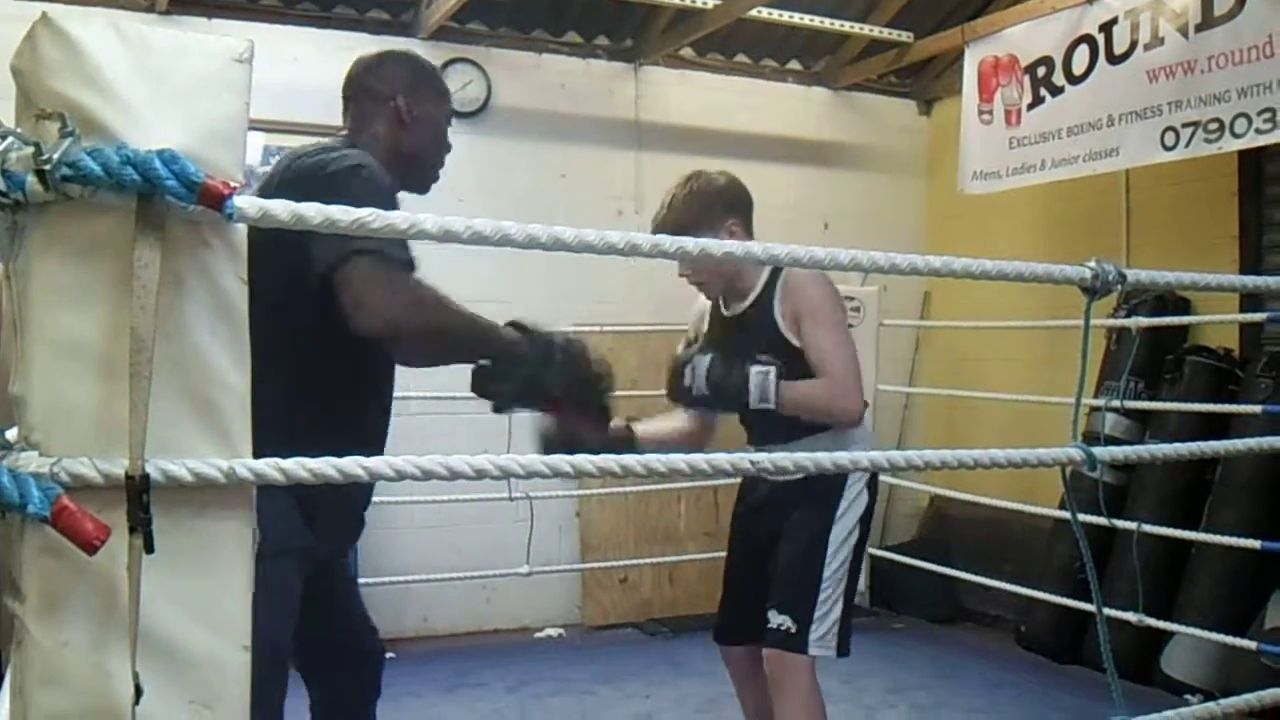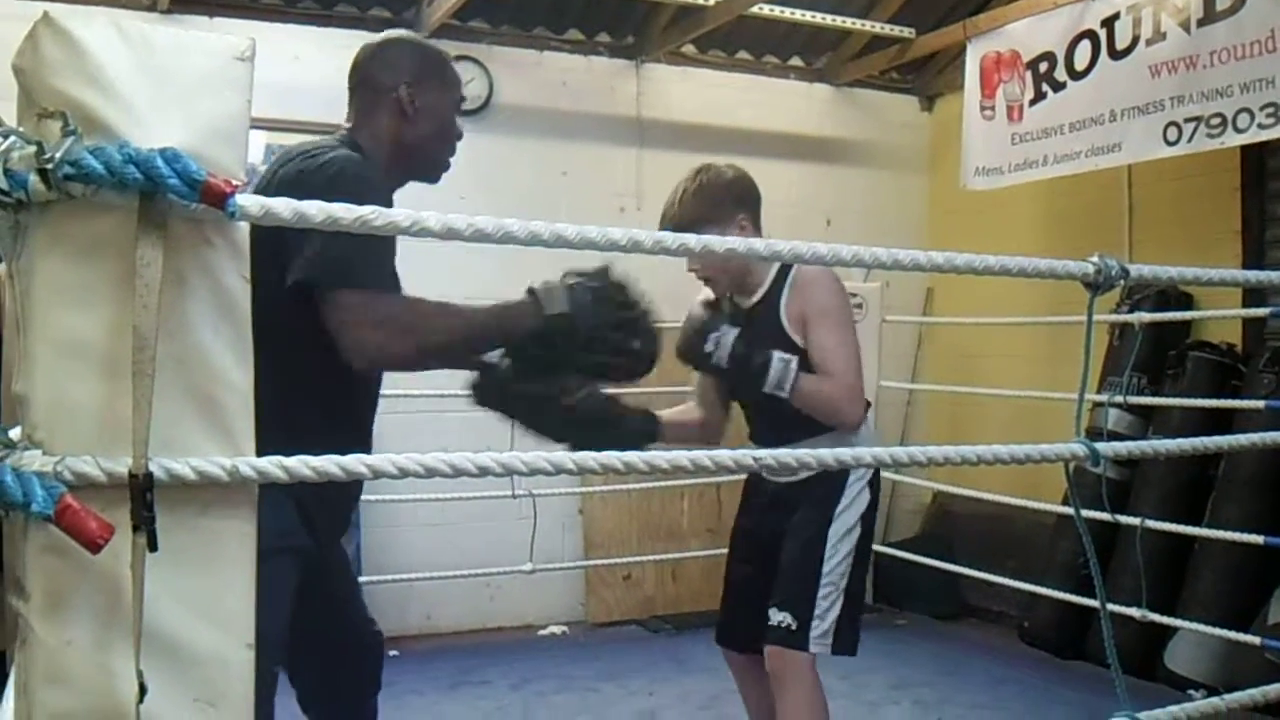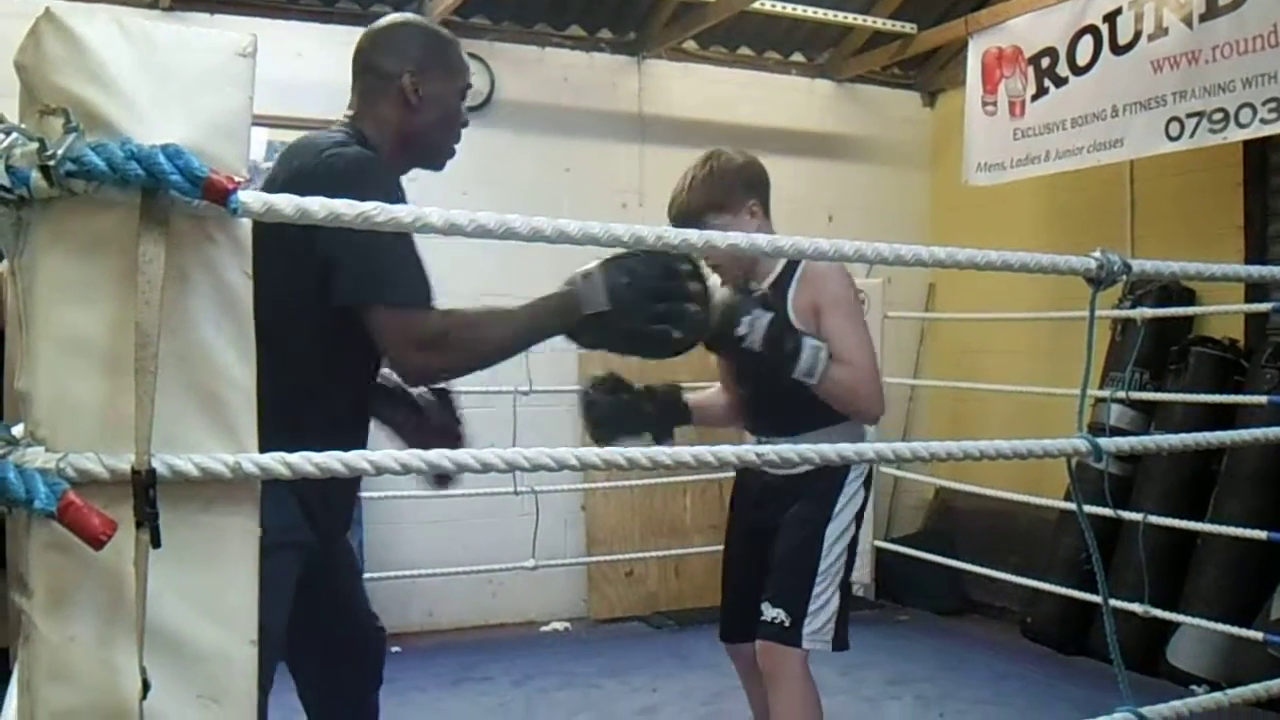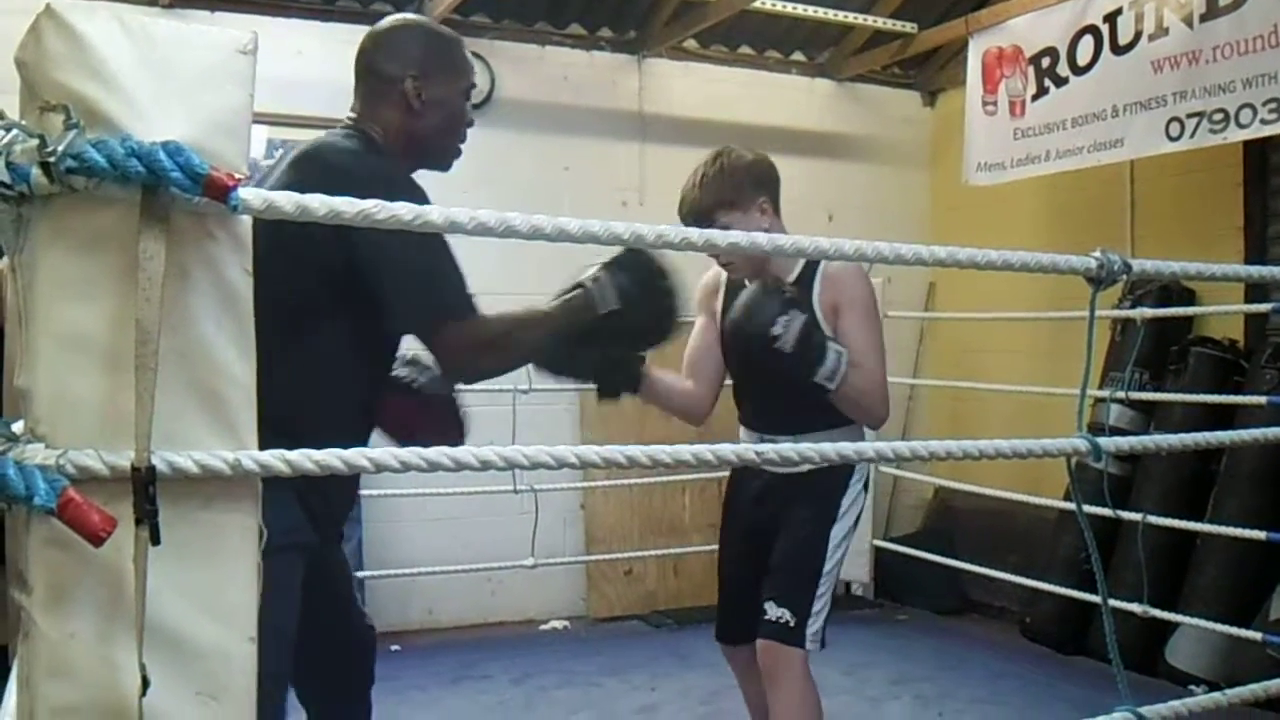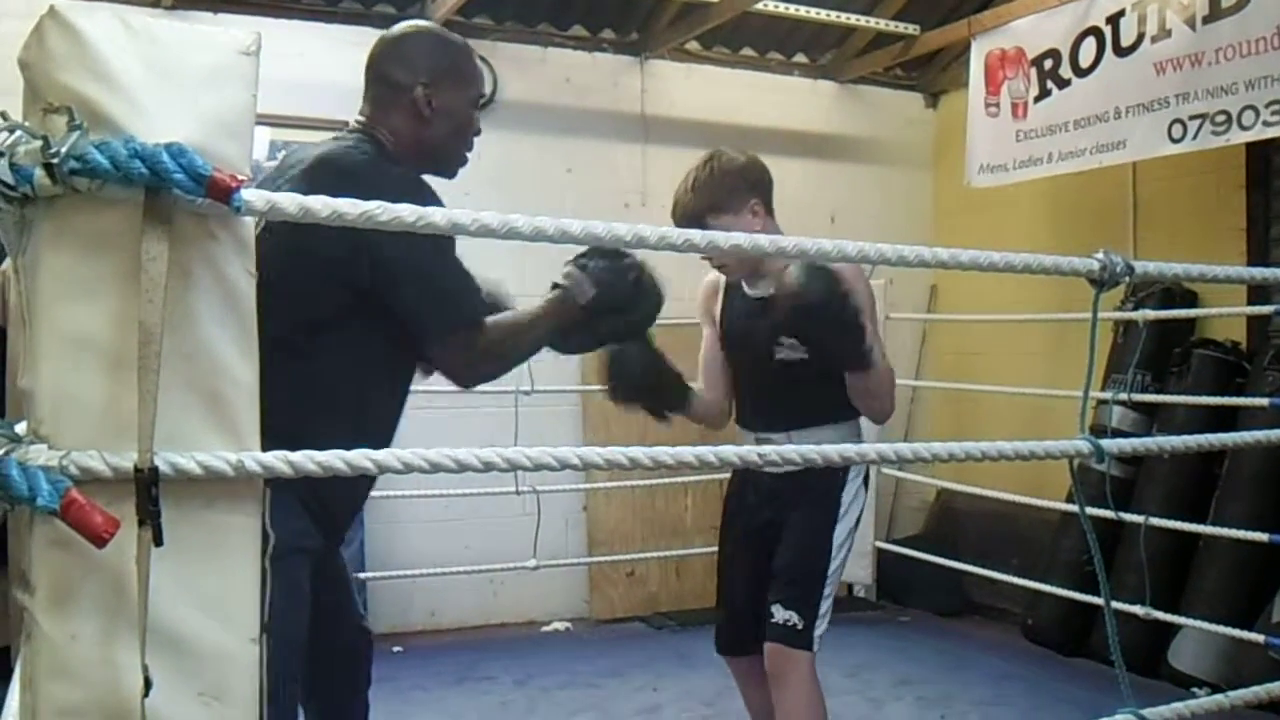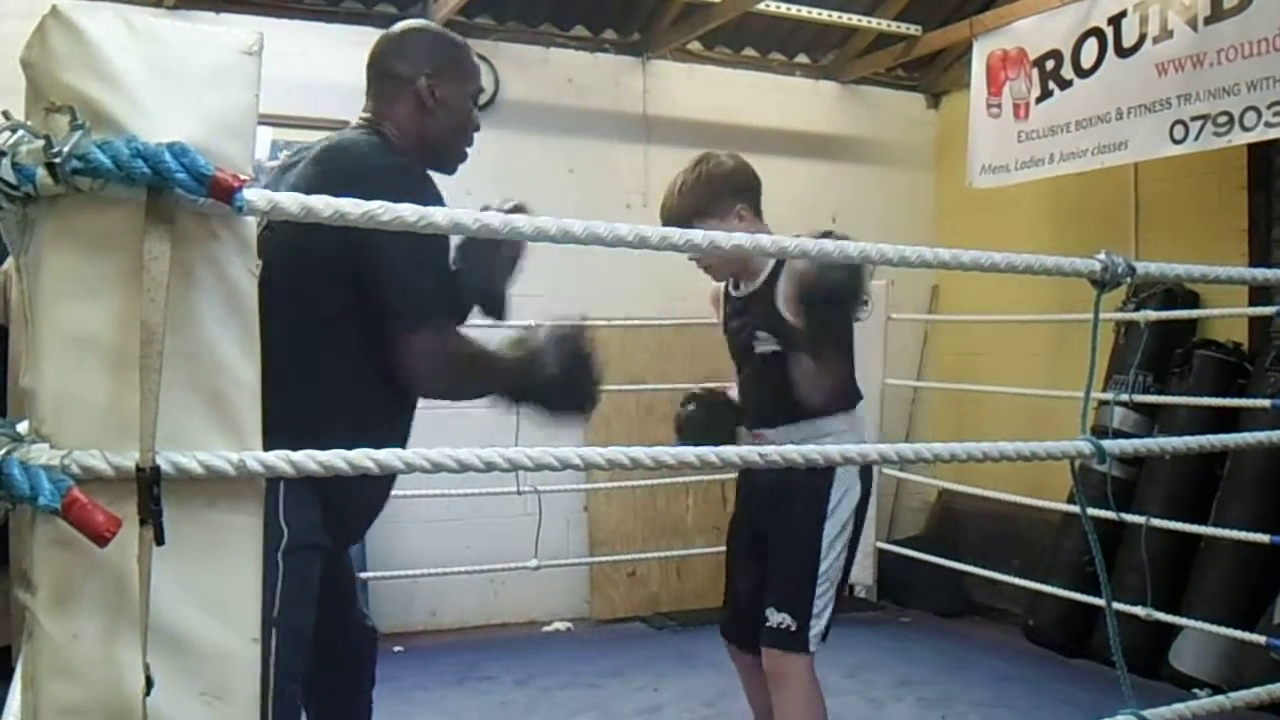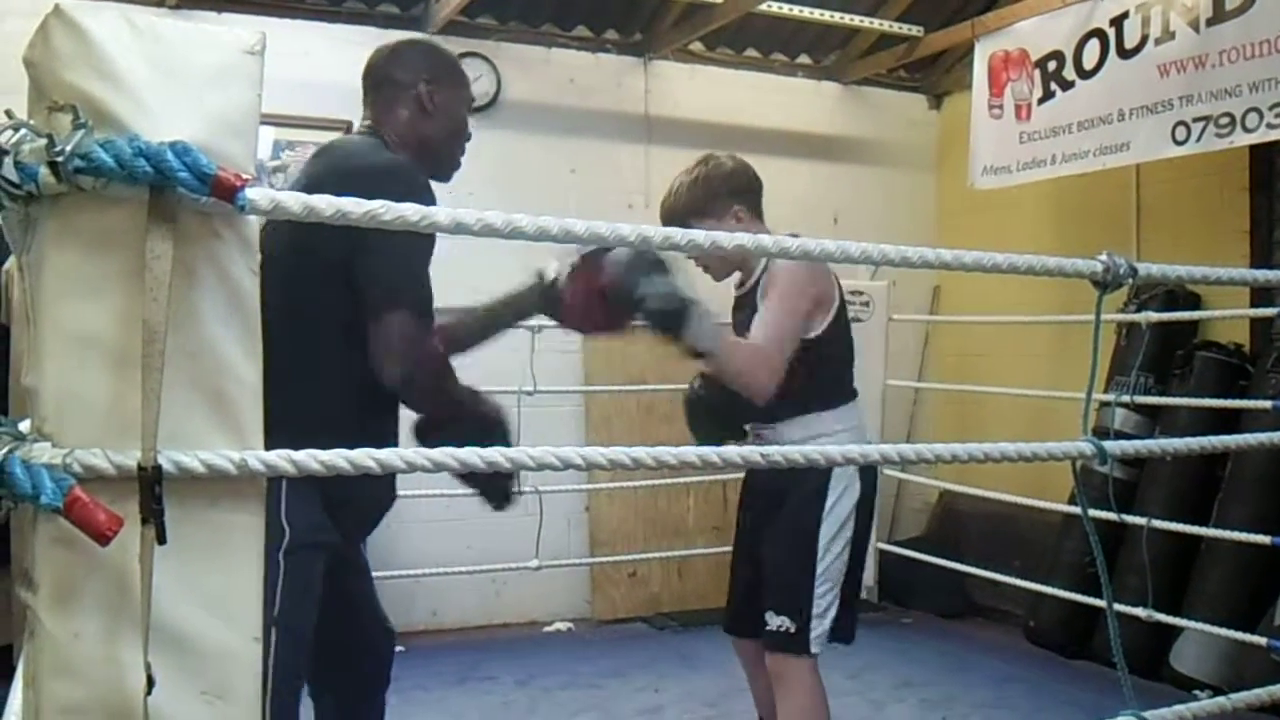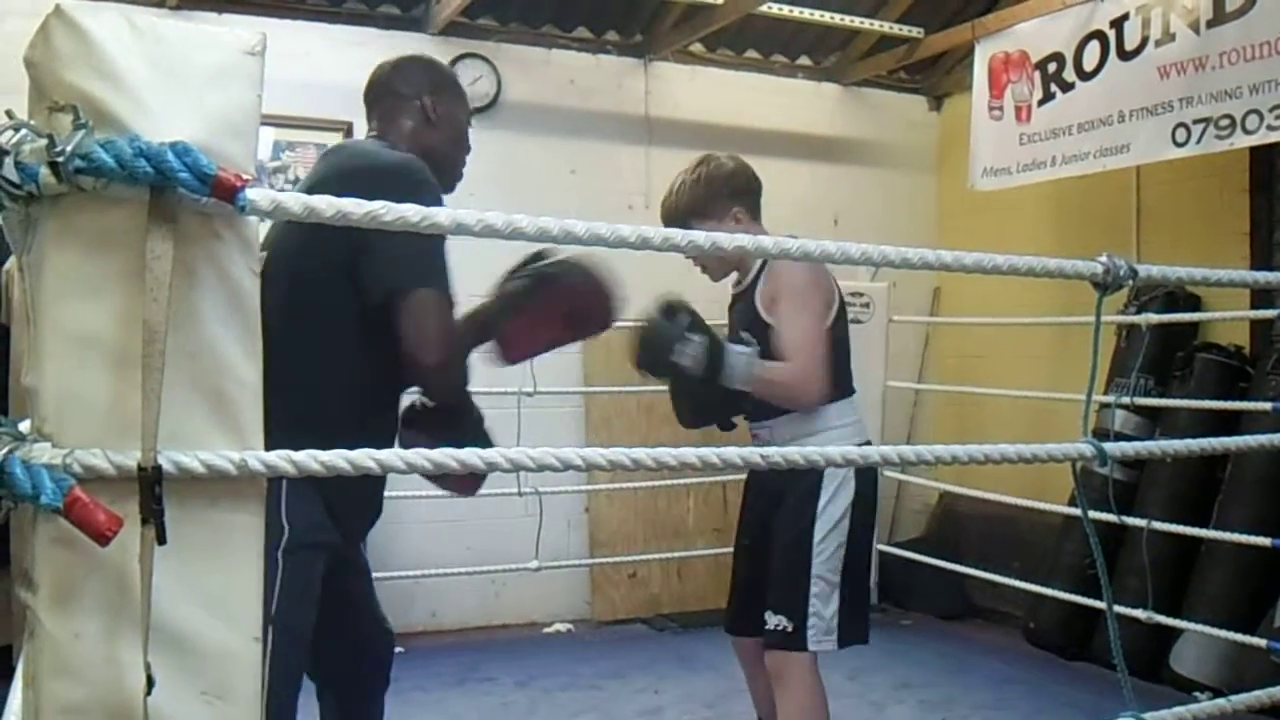
dt=0.1s
person 1, frame 1
left shoulder: (338, 182)
right shoulder: (345, 179)
left elbow: (396, 333)
right elbow: (383, 307)
left wrist: (490, 353)
right wrist: (513, 349)
left hip: (299, 492)
right hip: (256, 487)
left knee: (350, 666)
person 1, frame 2
left shoulder: (344, 181)
right shoulder: (335, 179)
left elbow: (375, 333)
right elbow: (373, 334)
right wrist: (540, 313)
left hip: (298, 490)
right hip: (252, 489)
person 1, frame 3
left shoulder: (328, 167)
right shoulder: (341, 176)
right elbow: (417, 344)
left wrist: (408, 397)
right wrist: (581, 300)
left hip: (295, 480)
right hip: (253, 485)
left knee: (350, 661)
person 1, frame 4
left shoulder: (326, 167)
right shoulder: (365, 182)
right elbow: (465, 351)
left wrist: (388, 398)
right wrist: (594, 299)
left hip: (294, 482)
right hip: (259, 482)
left knee: (342, 662)
person 1, frame 5
left shoulder: (312, 172)
right shoulder: (386, 192)
right elbow: (472, 353)
right wrist: (574, 301)
left hip: (289, 479)
right hip: (257, 487)
left knee: (340, 664)
person 1, frame 6
left shoulder: (321, 166)
right shoulder: (391, 185)
right elbow: (429, 364)
left wrist: (462, 285)
right wrist: (533, 367)
left hip: (296, 483)
right hip: (275, 482)
left knee: (344, 663)
person 1, frame 7
left shoulder: (341, 171)
right shoulder: (386, 177)
left elbow: (404, 332)
right elbow: (400, 360)
left wrist: (536, 297)
right wrist: (463, 416)
left hip: (312, 482)
right hip: (278, 482)
left knee: (359, 658)
person 1, frame 8
left shoulder: (347, 173)
right shoulder: (397, 179)
left elbow: (412, 338)
right elbow: (431, 348)
left wrist: (502, 312)
right wrist: (452, 409)
left hip: (311, 480)
right hip: (281, 479)
left knee: (359, 660)
person 2, frame 1
left shoulder: (801, 290)
right shoulder: (710, 314)
left elbow: (848, 405)
right elbow: (698, 426)
left wrist: (743, 382)
right wrist: (618, 440)
left hip: (830, 481)
right hip: (769, 485)
left knee: (784, 656)
right knee: (739, 644)
person 2, frame 2
left shoulder: (811, 284)
right shoulder: (714, 307)
left elbow: (847, 408)
right elbow: (708, 424)
left wrist: (756, 361)
right wrist: (625, 425)
left hip: (833, 482)
right hip: (770, 482)
left knee: (787, 656)
right knee: (741, 648)
person 2, frame 3
left shoulder: (823, 279)
right shoulder: (726, 291)
left elbow: (868, 404)
right elbow: (736, 406)
left wrist: (788, 347)
right wrist: (666, 407)
left hip: (826, 476)
right hip: (760, 478)
left knee: (780, 649)
right knee: (744, 643)
person 2, frame 4
left shoulder: (838, 278)
right shoulder: (719, 287)
left elbow: (873, 410)
right elbow: (696, 400)
left wrist: (813, 353)
right wrist: (623, 370)
left hip: (825, 478)
right hip: (756, 476)
left knee: (780, 650)
right knee: (740, 645)
person 2, frame 5
left shoulder: (834, 279)
right shoulder: (718, 288)
left elbow: (880, 407)
right elbow: (717, 406)
left wrist: (850, 347)
right wrist: (661, 387)
left hip: (825, 477)
right hip: (755, 478)
left knee: (786, 651)
right knee: (739, 648)
person 2, frame 6
left shoulder: (808, 276)
right shoulder: (727, 292)
left elbow: (818, 392)
left wrist: (827, 331)
right wrist: (718, 415)
left hip: (824, 476)
right hip: (763, 476)
left knee: (787, 652)
right knee: (746, 644)
person 2, frame 7
left shoulder: (795, 270)
right shoulder: (746, 283)
left elbow: (758, 377)
left wrist: (679, 313)
right wrist: (716, 405)
left hip: (826, 473)
right hip: (775, 472)
left knee: (788, 651)
right knee: (750, 639)
person 2, frame 8
left shoulder: (794, 271)
right shoulder: (745, 285)
left elbow: (805, 386)
left wrist: (714, 360)
right wrist: (708, 395)
left hip: (824, 471)
right hip: (776, 470)
left knee: (789, 650)
right knee: (751, 638)
